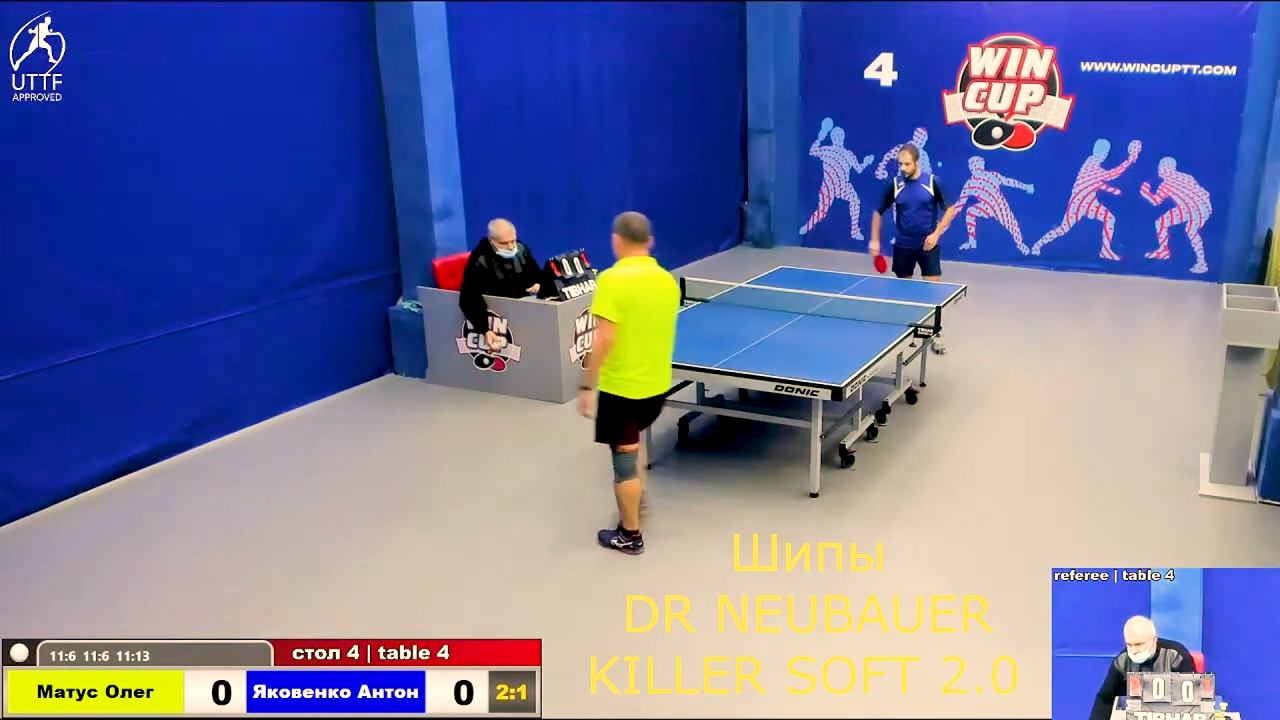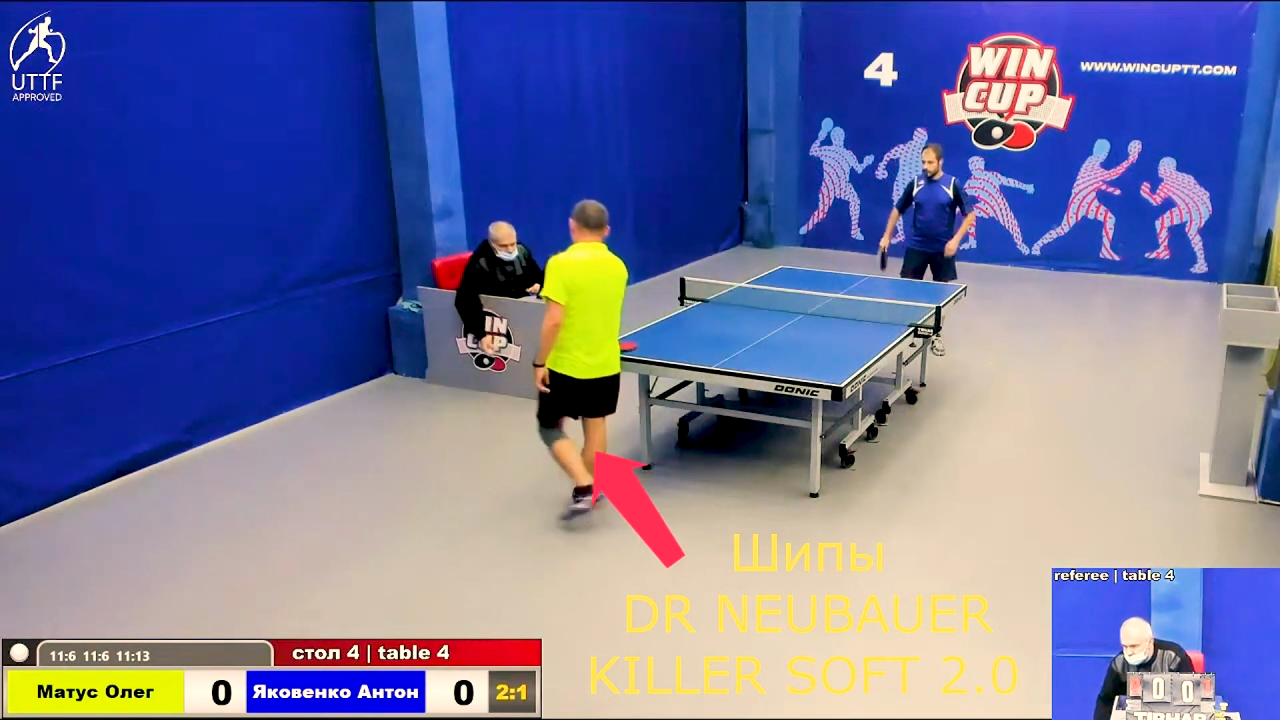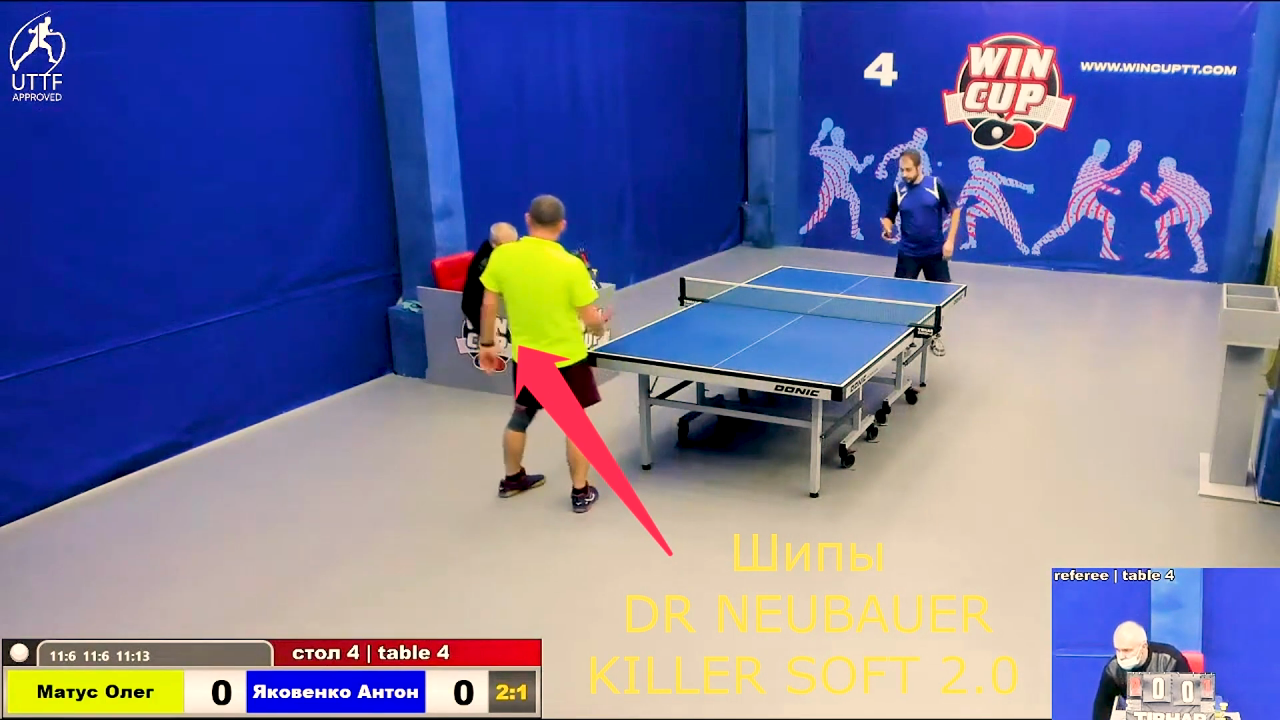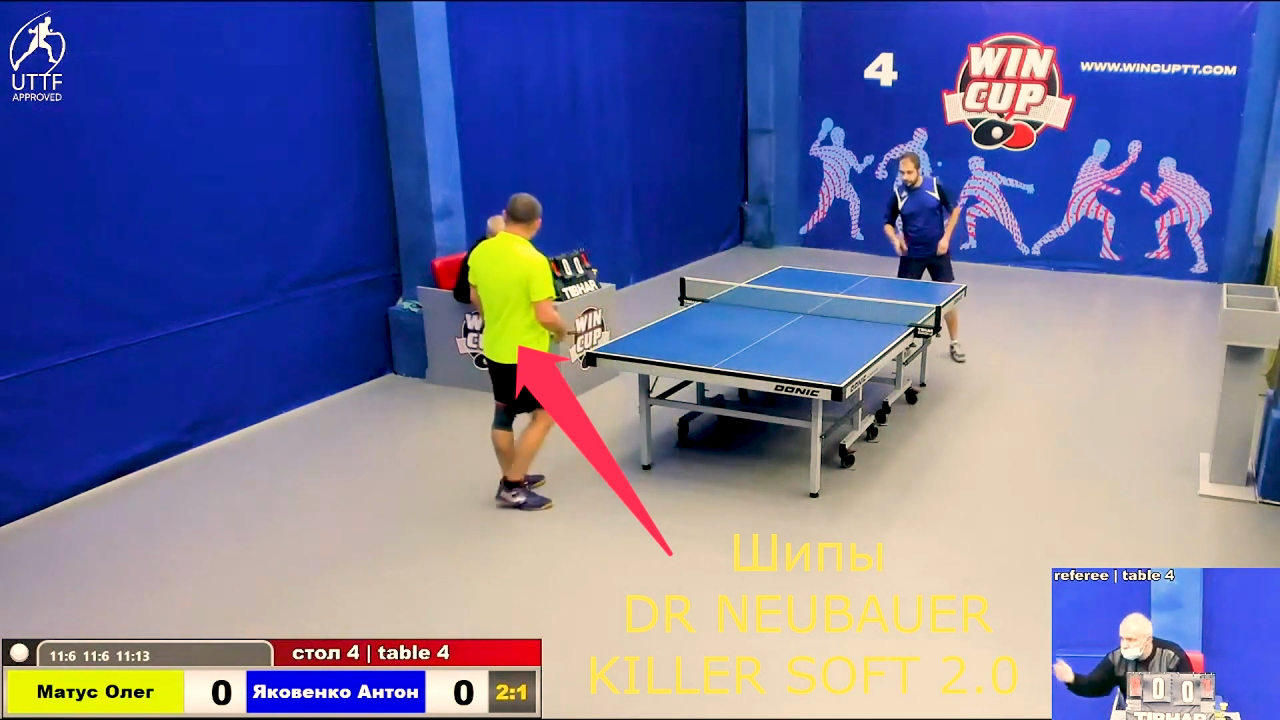
dt=0.5s
person 1, frame 1
left shoulder: (612, 279)
right shoulder: (668, 281)
left elbow: (604, 338)
left wrist: (586, 386)
left hip: (621, 385)
right hip: (658, 383)
left knee: (624, 456)
right knee: (631, 442)
left ankle: (630, 534)
right ankle: (632, 506)
person 1, frame 2
left shoulder: (561, 264)
right shoulder: (618, 267)
left elbow: (554, 319)
left wrist: (540, 363)
left hip: (566, 366)
right hip: (607, 366)
left knee: (550, 429)
right knee: (595, 428)
left ankle: (584, 488)
right ankle: (585, 488)
person 1, frame 3
left shoulder: (503, 256)
right shoulder: (570, 265)
left elbow: (488, 305)
right elbow: (592, 320)
left wrist: (487, 344)
right wrist: (601, 324)
right hip: (567, 359)
left knee: (520, 418)
left ankle: (512, 479)
right ankle: (581, 492)
person 1, frame 4
left shoulder: (480, 252)
right shoulder: (533, 261)
right elbow: (545, 315)
right wrist: (561, 331)
left hip: (495, 350)
left knee: (503, 416)
right knee: (542, 418)
left ankle: (511, 477)
right ankle: (512, 488)
person 2, frame 1
left shoulder: (932, 182)
right shoulder: (895, 184)
left elbow: (950, 209)
right elbow: (879, 211)
left wrist: (936, 233)
right wrist: (875, 240)
left hip: (928, 244)
right hip: (904, 245)
left ankle: (935, 333)
person 2, frame 2
left shoulder: (953, 185)
right shoulder: (916, 183)
left elbow: (969, 214)
right elbow: (898, 209)
left wrist: (955, 240)
right wrist: (887, 235)
left hip: (942, 249)
right hip: (916, 247)
left ankle: (936, 336)
person 2, frame 3
left shoulder: (935, 185)
right shoulder: (898, 190)
left elbow: (954, 212)
right elbow: (888, 216)
left wrist: (950, 241)
right wrist: (887, 229)
left hip: (935, 251)
right hip: (908, 252)
left ankle: (935, 336)
person 2, frame 4
left shoulder: (935, 185)
right shoulder: (897, 194)
left elbow: (954, 211)
right elbow: (888, 223)
left wrist: (946, 238)
right wrist: (896, 241)
left hip: (937, 251)
right hip: (912, 253)
left ankle: (954, 342)
